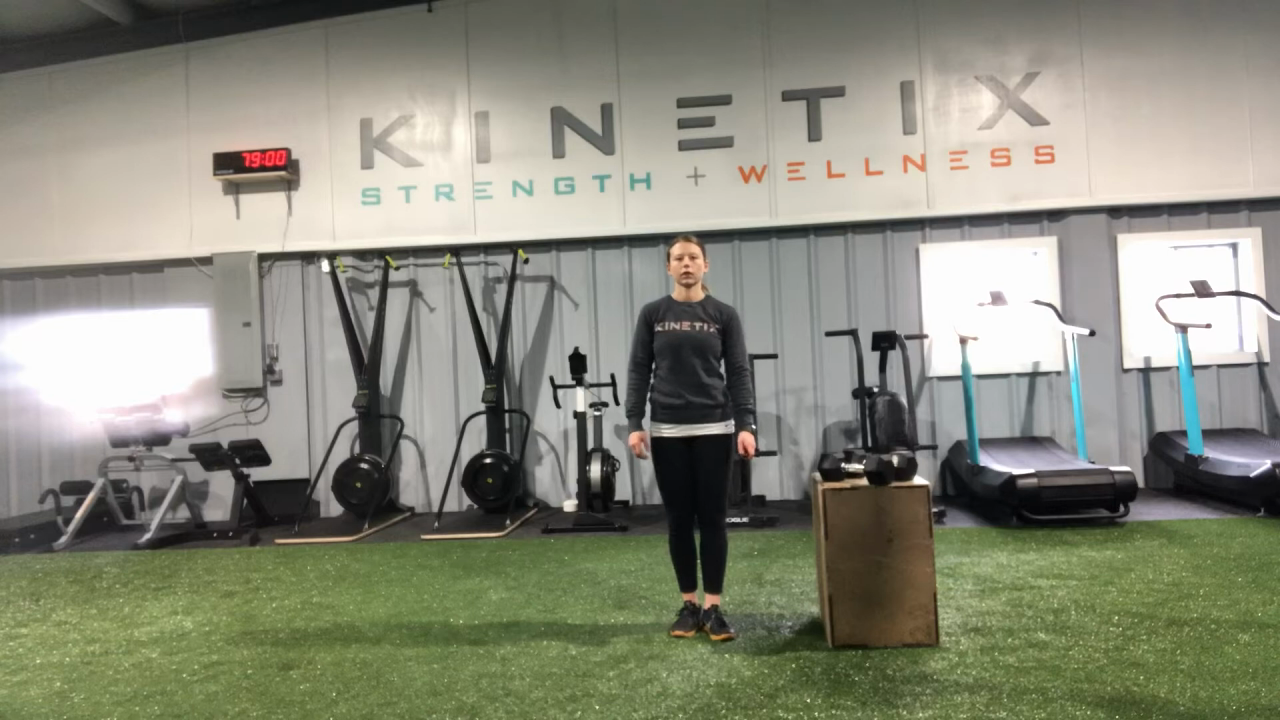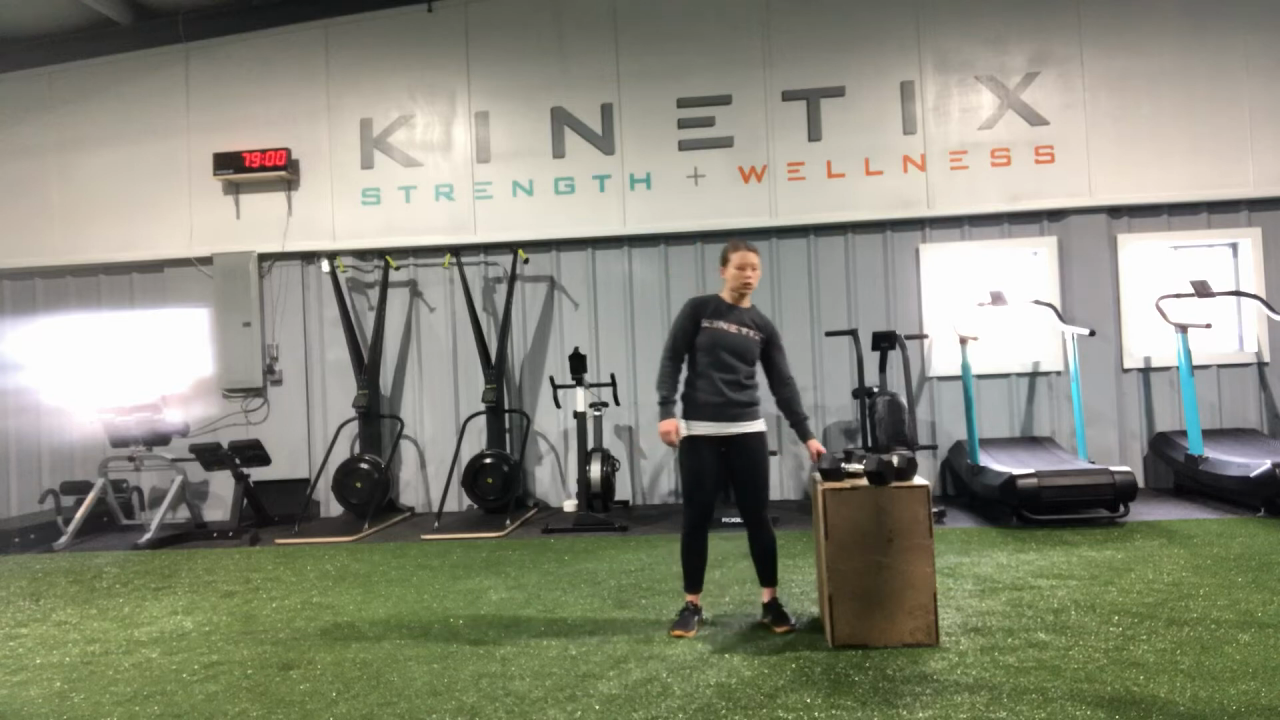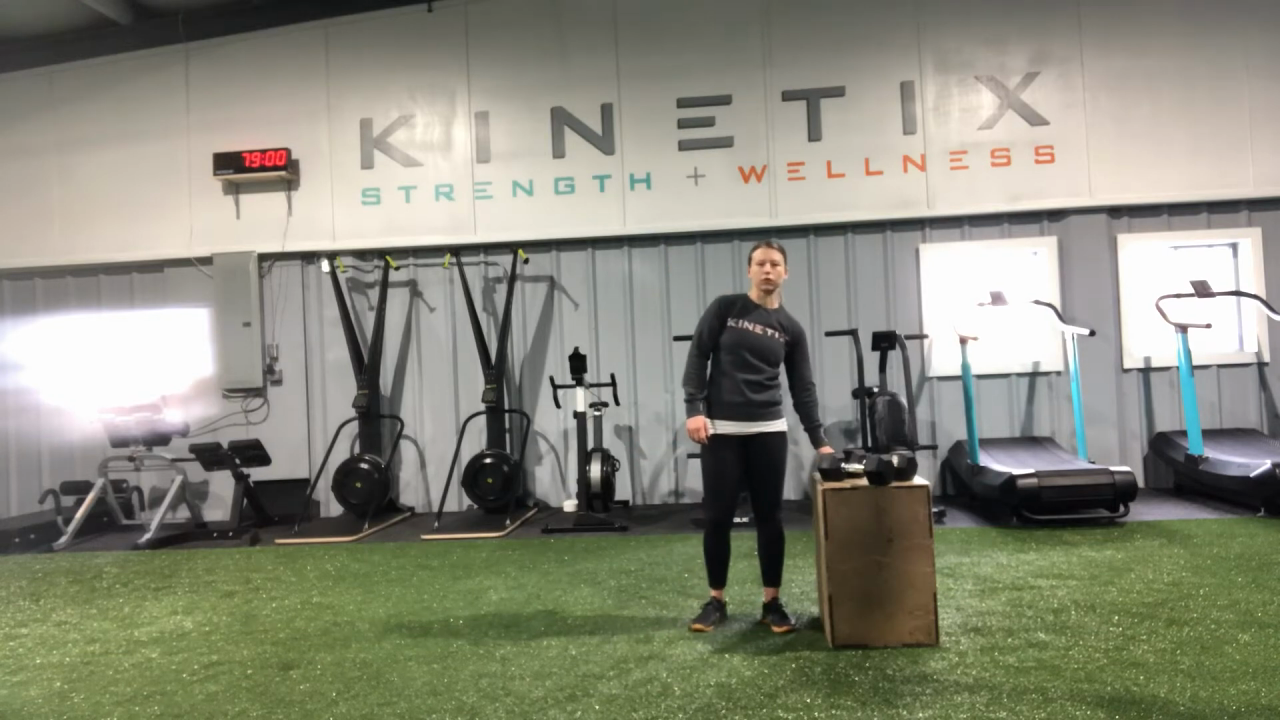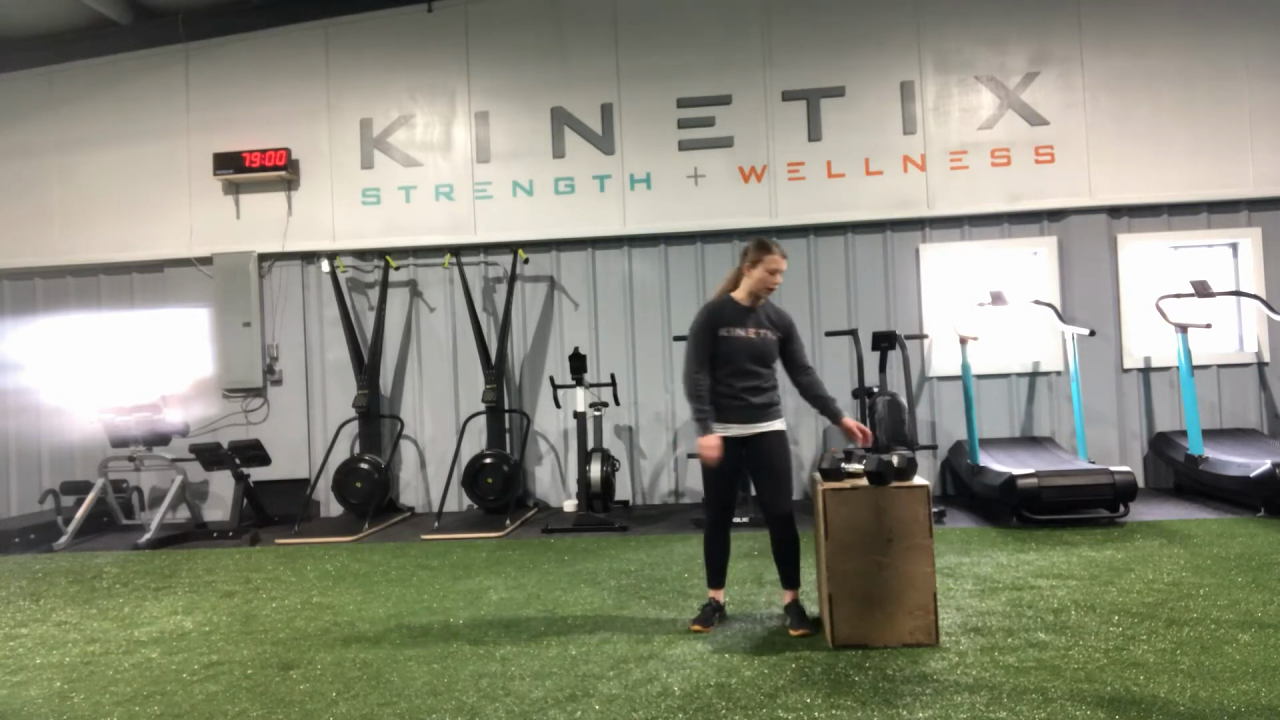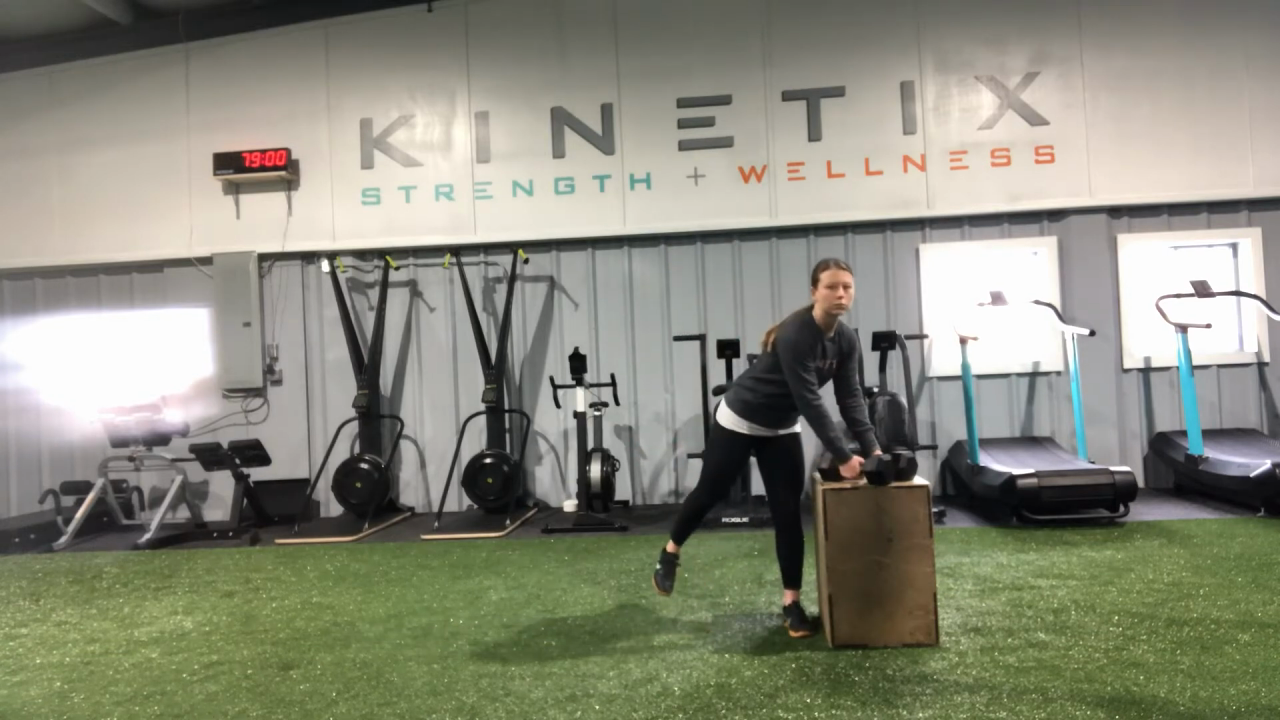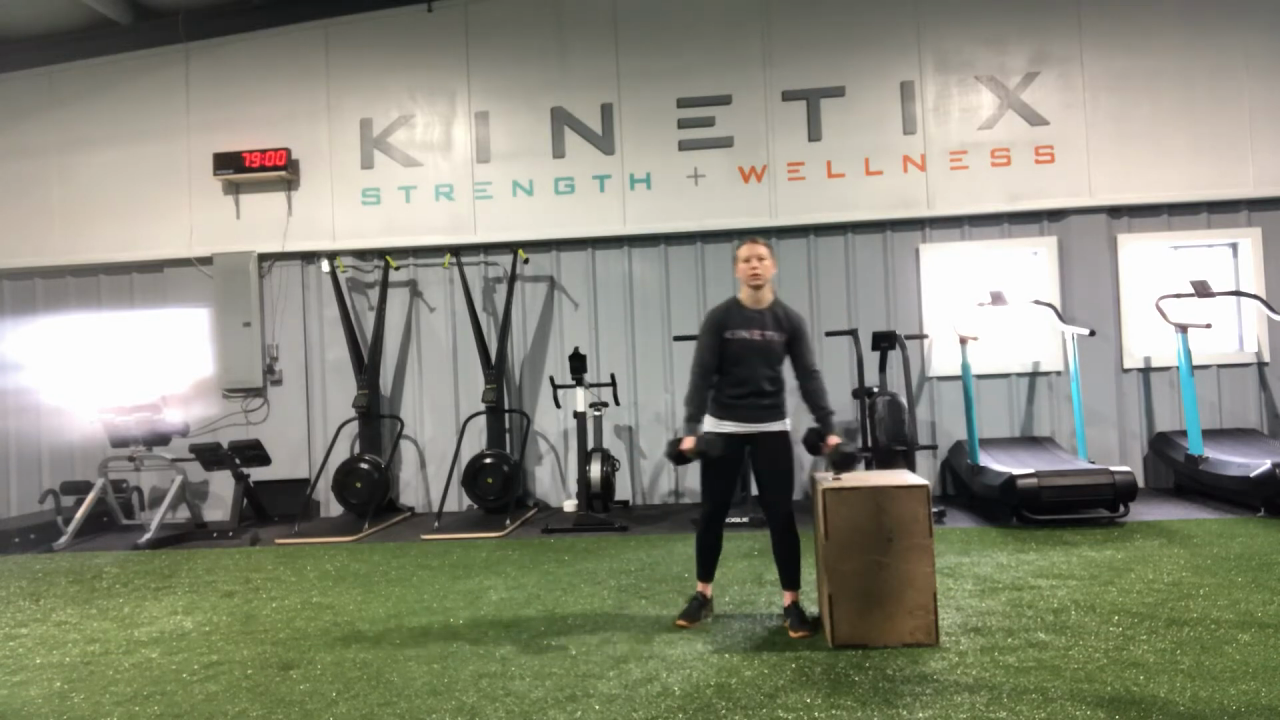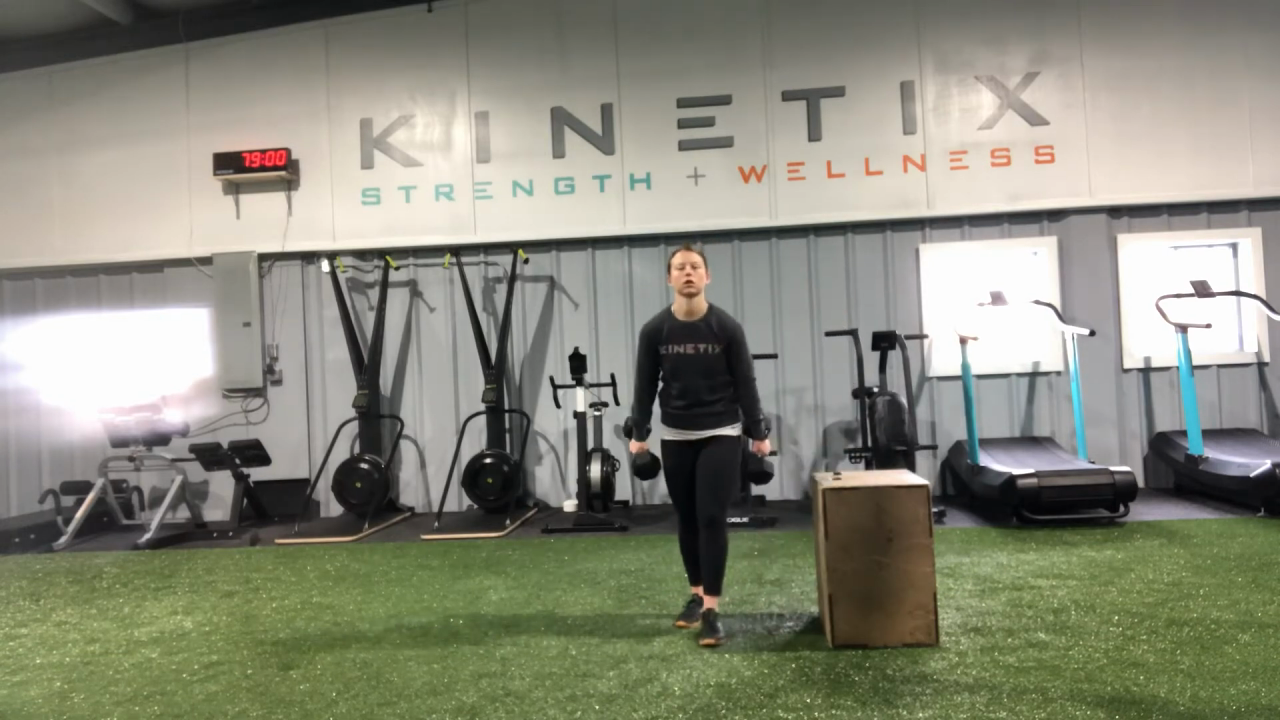
dt=0.7s
person 1, frame 1
left shoulder: (724, 315)
right shoulder: (653, 314)
left elbow: (739, 373)
right elbow: (639, 371)
left wrist: (746, 425)
right wrist: (635, 423)
left hip: (714, 428)
right hip: (667, 430)
left knee: (712, 518)
right knee: (679, 520)
left ankle: (713, 607)
right ankle: (689, 604)
person 1, frame 2
left shoulder: (763, 326)
right shoulder: (697, 309)
left elbow: (782, 383)
right elbow: (671, 360)
left wrist: (806, 434)
right wrist: (667, 411)
left hip: (747, 430)
right hip: (699, 429)
left knee: (757, 517)
right knee: (696, 518)
left ankle: (771, 601)
right ankle: (692, 605)
person 1, frame 3
left shoulder: (791, 328)
right shoulder: (724, 308)
left elbow: (803, 387)
right elbow: (697, 358)
left wrist: (819, 440)
right wrist: (694, 408)
left hip: (768, 429)
right hip: (721, 427)
left knee: (769, 516)
right knee: (718, 516)
left ankle: (772, 602)
right ankle: (716, 600)
person 1, frame 4
left shoulder: (779, 320)
right shoulder: (713, 314)
left elbow: (802, 373)
right elbow: (695, 374)
left wrist: (838, 416)
right wrist: (706, 430)
left hip: (767, 427)
right hip: (721, 429)
left knee: (780, 513)
right knee: (717, 515)
left ankle: (792, 601)
right ankle: (715, 600)
person 1, frame 5
left shoulder: (846, 340)
right shoulder: (795, 334)
left elbow: (850, 397)
right elbow: (809, 399)
left wrist: (871, 447)
right wrist: (842, 456)
left hip: (782, 428)
right hip: (739, 419)
left knee: (788, 514)
right knee: (709, 493)
left ankle: (792, 603)
right ankle: (671, 551)
person 1, frame 6
left shoulder: (789, 320)
right shoulder: (719, 317)
left elbow: (809, 376)
right elbow: (703, 375)
left wrist: (828, 428)
right wrist: (692, 429)
left hip: (772, 427)
right hip: (723, 426)
left knee: (781, 515)
right knee: (713, 512)
left ankle: (792, 604)
right ankle: (702, 593)
person 1, frame 7
left shoulder: (727, 327)
right shoulder: (654, 330)
left elbow: (745, 383)
right elbow: (645, 384)
left wrist: (758, 432)
right wrist: (639, 433)
left hip: (721, 432)
right hip: (676, 434)
left knee: (712, 518)
right knee: (687, 519)
left ankle: (711, 610)
right ankle: (697, 594)
